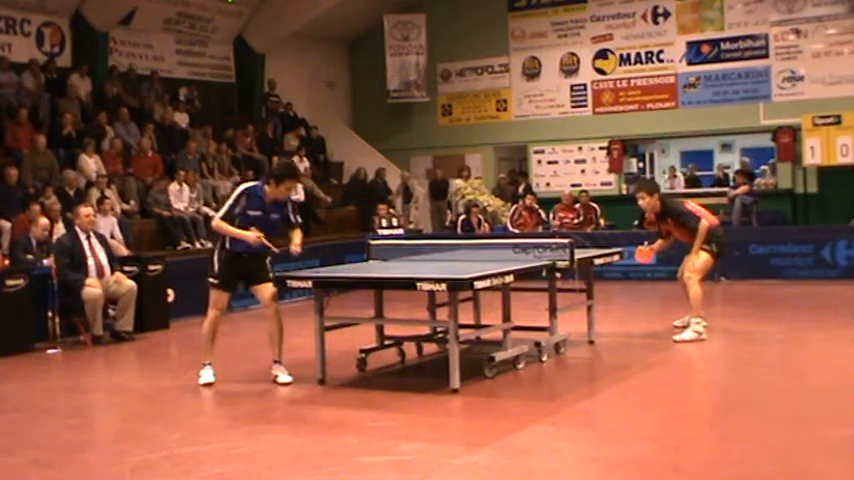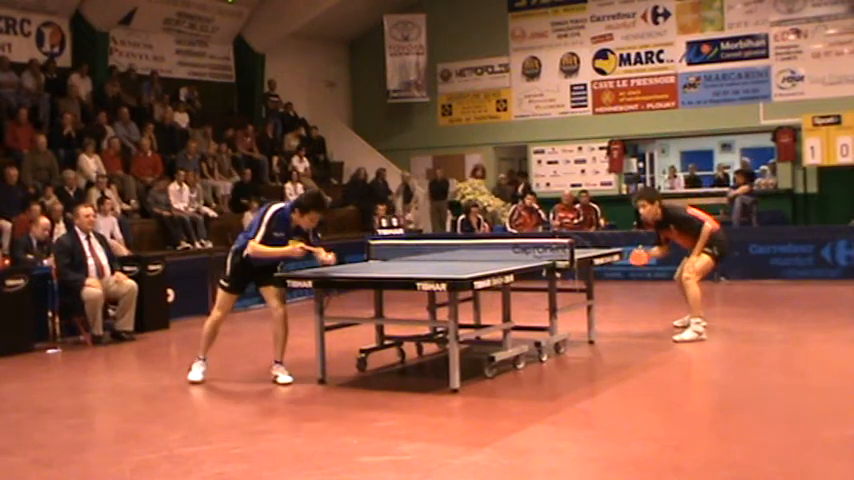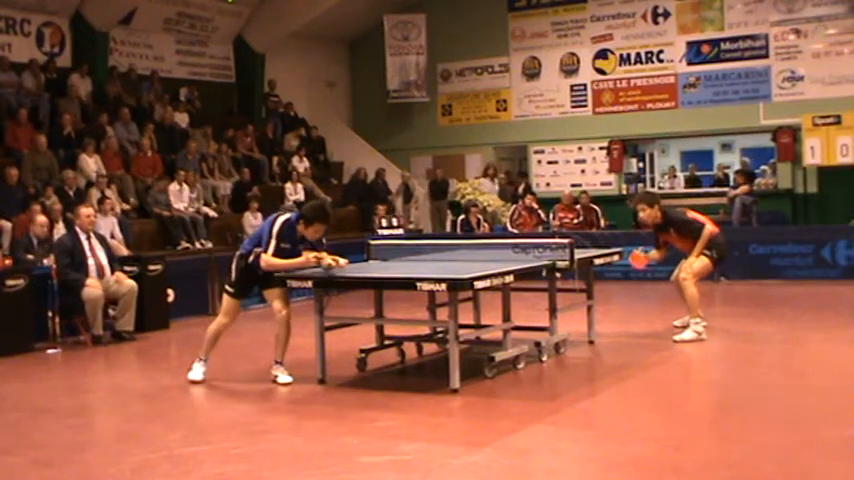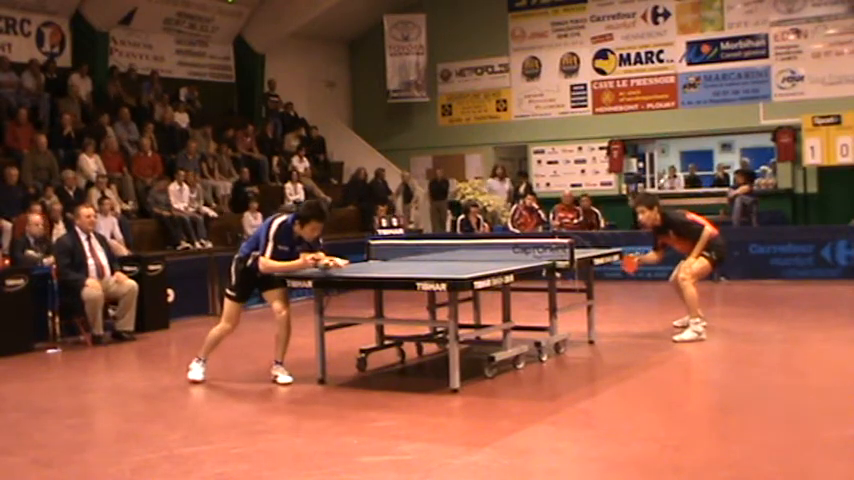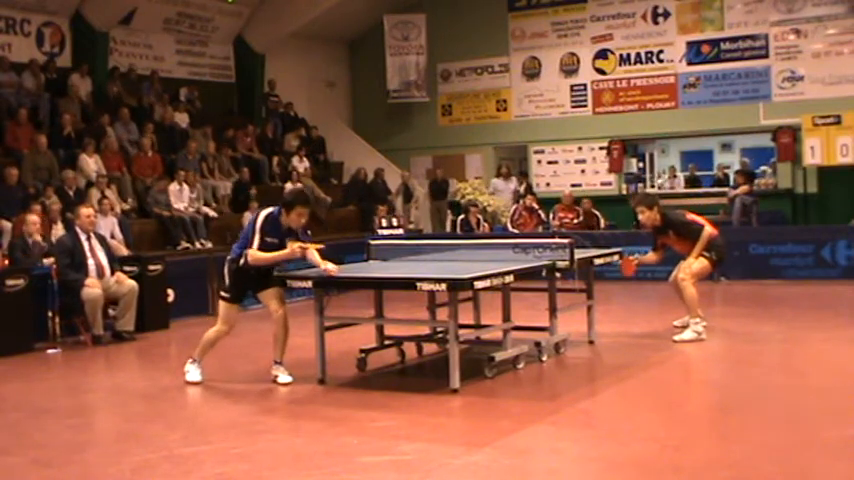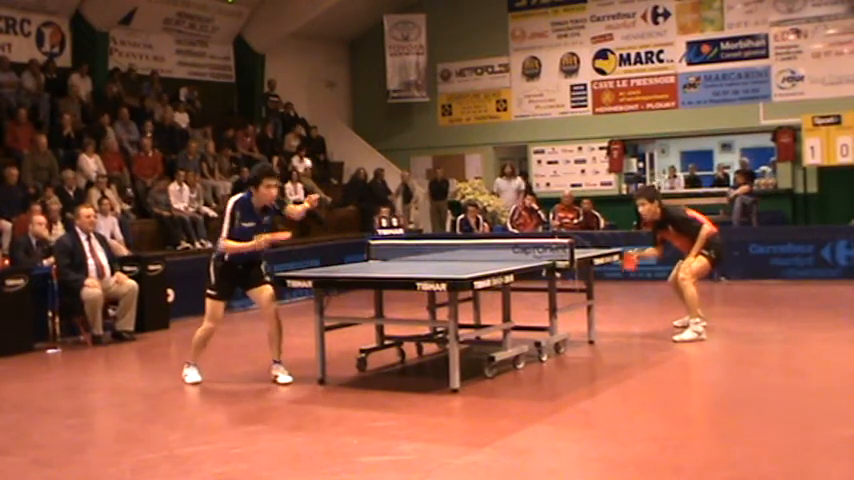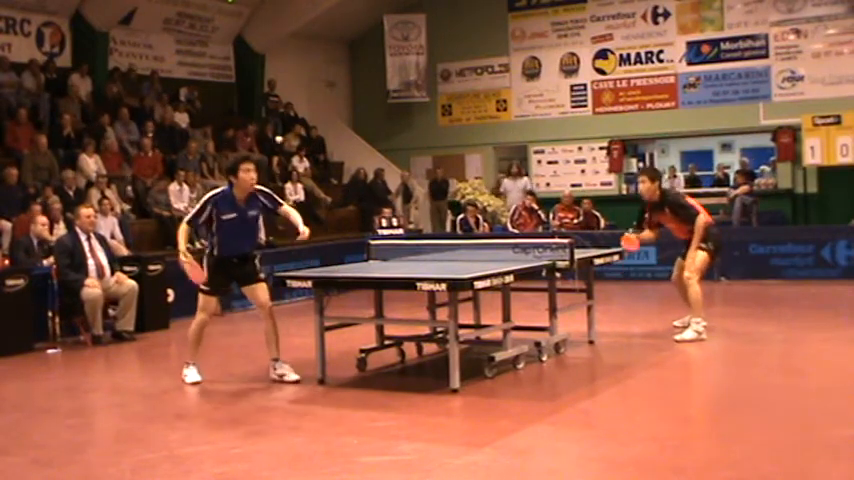
dt=0.3s
person 1, frame 1
left shoulder: (286, 202)
right shoulder: (247, 192)
left elbow: (295, 227)
right elbow: (216, 223)
left wrist: (296, 241)
right wrist: (246, 234)
left hip: (257, 258)
right hip: (230, 255)
left knee: (272, 308)
right knee: (215, 312)
left ankle: (277, 366)
right ankle: (206, 366)
person 1, frame 2
left shoulder: (306, 223)
right shoulder: (273, 213)
left elbow: (314, 248)
right elbow: (253, 249)
left wrist: (324, 256)
right wrist: (287, 250)
left hip: (268, 265)
right hip: (243, 260)
left knee: (280, 311)
right knee: (219, 314)
left ankle: (278, 366)
right ankle: (200, 362)
person 1, frame 3
left shoulder: (314, 229)
right shoulder: (280, 223)
left elbow: (320, 254)
right elbow: (266, 262)
left wrist: (331, 261)
right wrist: (302, 261)
left hip: (274, 269)
right hip: (247, 264)
left knee: (283, 313)
right knee: (225, 319)
left ankle: (278, 366)
right ankle: (201, 361)
person 1, frame 4
left shoulder: (311, 231)
right shoulder: (277, 226)
left elbow: (317, 255)
right elbow: (264, 265)
left wrist: (329, 261)
right wrist: (299, 264)
left hip: (273, 271)
right hip: (247, 266)
left knee: (283, 314)
right knee: (228, 324)
left ankle: (278, 367)
right ankle: (199, 361)
person 1, frame 5
left shoulder: (296, 224)
right shoulder: (264, 219)
left elbow: (308, 248)
right elbow: (253, 257)
left wrist: (322, 263)
right wrist: (287, 253)
left hip: (264, 271)
right hip: (239, 268)
left knee: (280, 313)
right knee: (224, 326)
left ankle: (278, 366)
right ankle: (194, 362)
person 1, frame 6
left shoulder: (271, 202)
right shoulder: (236, 204)
left elbow: (293, 213)
right elbow: (223, 244)
left wrist: (306, 206)
right wrist: (252, 245)
left hip: (252, 265)
right hip: (225, 265)
left knee: (272, 311)
right knee: (211, 323)
left ankle: (276, 366)
right ankle: (190, 365)
person 1, frame 7
left shoulder: (261, 195)
right shoulder: (216, 198)
left elbow: (289, 211)
right elbow: (186, 224)
left wrist: (302, 227)
right wrist: (183, 249)
left hip: (247, 259)
right hip: (219, 260)
left knee: (267, 309)
right knee: (204, 315)
left ankle: (277, 365)
right ankle: (190, 365)
person 2, frame 1
left shoulder: (673, 208)
right shoulder: (658, 215)
left elbow: (703, 224)
right elbow: (666, 240)
left wrist: (694, 253)
right wrist: (651, 248)
left hip: (712, 238)
right hip: (700, 240)
left knee: (691, 276)
right knee: (683, 277)
left ankle: (697, 328)
right ankle: (697, 315)
person 2, frame 2
left shoulder: (675, 214)
right shoulder: (658, 223)
left elbow: (707, 226)
right elbow: (662, 249)
left wrist: (694, 255)
right wrist: (646, 254)
left hip: (713, 242)
right hip: (699, 245)
left knee: (689, 276)
right knee: (680, 278)
left ankle: (697, 328)
right ankle: (696, 316)
person 2, frame 3
left shoulder: (675, 217)
right shoulder: (658, 226)
left elbow: (707, 229)
right elbow: (660, 253)
left wrist: (693, 256)
right wrist: (644, 257)
left hip: (713, 246)
right hip: (698, 248)
left knee: (686, 277)
right knee: (677, 279)
left ankle: (697, 328)
right ankle: (696, 316)
person 2, frame 4
left shoulder: (674, 219)
right shoulder: (657, 228)
left elbow: (707, 230)
right elbow: (658, 255)
left wrist: (692, 257)
right wrist: (639, 259)
left hip: (712, 247)
right hip: (697, 250)
left knee: (685, 277)
right knee: (675, 280)
left ankle: (696, 327)
right ankle: (696, 316)
person 2, frame 5
left shoulder: (675, 220)
right shoulder: (657, 228)
left elbow: (706, 231)
right elbow: (657, 255)
left wrist: (692, 257)
right wrist: (639, 260)
left hip: (712, 247)
right hip: (696, 250)
left knee: (684, 277)
right knee: (675, 280)
left ankle: (697, 328)
right ankle: (696, 316)
person 2, frame 6
left shoulder: (674, 215)
right shoulder: (656, 223)
left elbow: (706, 229)
right elbow: (657, 250)
left wrist: (691, 257)
right wrist: (639, 254)
left hip: (711, 246)
right hip: (695, 248)
left knee: (685, 277)
right knee: (674, 280)
left ankle: (697, 327)
right ankle: (696, 316)
person 2, frame 7
left shoulder: (673, 199)
right shoulder: (652, 206)
left elbow: (702, 218)
right elbow: (653, 232)
left wrist: (693, 249)
right wrist: (637, 237)
left hip: (706, 237)
right hip: (691, 239)
left knee: (689, 276)
right knee: (677, 279)
left ankle: (697, 327)
right ankle: (696, 316)
person 3, frame 1
left shoulder: (100, 237)
right shoulder: (64, 241)
left elbow: (112, 260)
right elbow: (63, 272)
left wrist: (117, 271)
right wrist: (85, 280)
left hip: (108, 280)
right hip: (84, 284)
left knee: (130, 286)
right knee: (95, 294)
left ankle: (121, 330)
right ankle: (97, 334)
person 3, frame 2
left shoulder: (99, 237)
right shoulder: (64, 242)
left elbow: (112, 260)
right elbow: (63, 272)
left wrist: (117, 272)
right wrist: (85, 280)
left hip: (108, 280)
right hip: (84, 284)
left knee: (131, 286)
right knee: (95, 294)
left ankle: (121, 329)
right ankle: (97, 334)
person 3, frame 3
left shoulder: (99, 238)
right shoulder: (65, 242)
left elbow: (112, 260)
right elbow: (63, 272)
left wrist: (117, 271)
right wrist: (85, 280)
left hip: (108, 280)
right hip: (84, 285)
left knee: (130, 286)
right knee: (95, 294)
left ankle: (122, 329)
right ankle: (97, 334)
person 3, frame 4
left shoulder: (100, 238)
right shoulder: (65, 242)
left elbow: (112, 260)
right elbow: (63, 271)
left wrist: (117, 271)
right wrist: (85, 280)
left hip: (108, 281)
right hip: (84, 284)
left knee: (131, 286)
right knee: (95, 294)
left ankle: (122, 329)
right ankle: (97, 334)
person 3, frame 5
left shoulder: (99, 238)
right shoulder: (65, 242)
left elbow: (112, 260)
right elbow: (63, 272)
left wrist: (117, 271)
right wrist: (84, 280)
left hip: (108, 281)
right hip: (84, 284)
left knee: (131, 286)
right knee: (95, 294)
left ankle: (122, 329)
right ankle: (97, 334)
person 3, frame 6
left shoulder: (100, 238)
right shoulder: (65, 242)
left elbow: (112, 260)
right elbow: (63, 271)
left wrist: (117, 272)
right wrist: (84, 280)
left hip: (108, 281)
right hip: (84, 284)
left knee: (131, 286)
right knee: (95, 294)
left ankle: (122, 329)
right ankle: (97, 334)
person 3, frame 7
left shoulder: (100, 238)
right shoulder: (65, 242)
left elbow: (112, 261)
right elbow: (63, 272)
left wrist: (117, 272)
right wrist: (84, 280)
left hip: (108, 281)
right hip: (84, 284)
left knee: (131, 286)
right knee: (95, 294)
left ankle: (122, 329)
right ankle: (97, 334)
